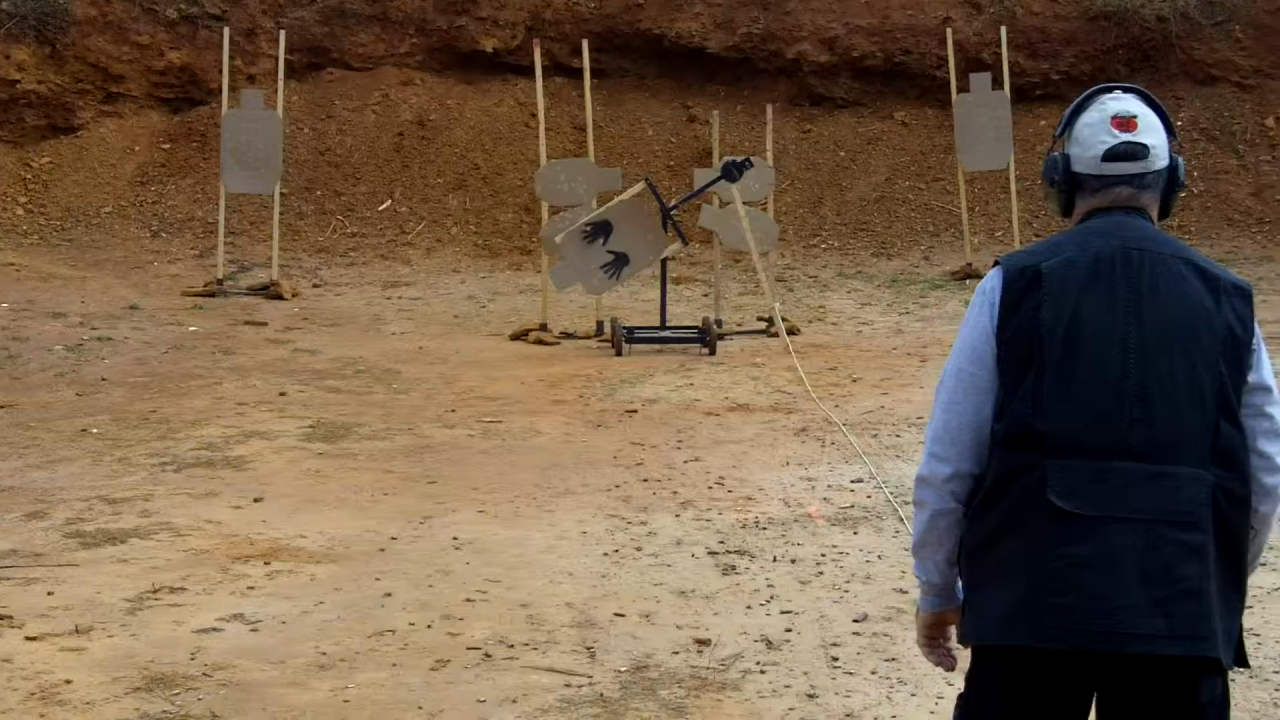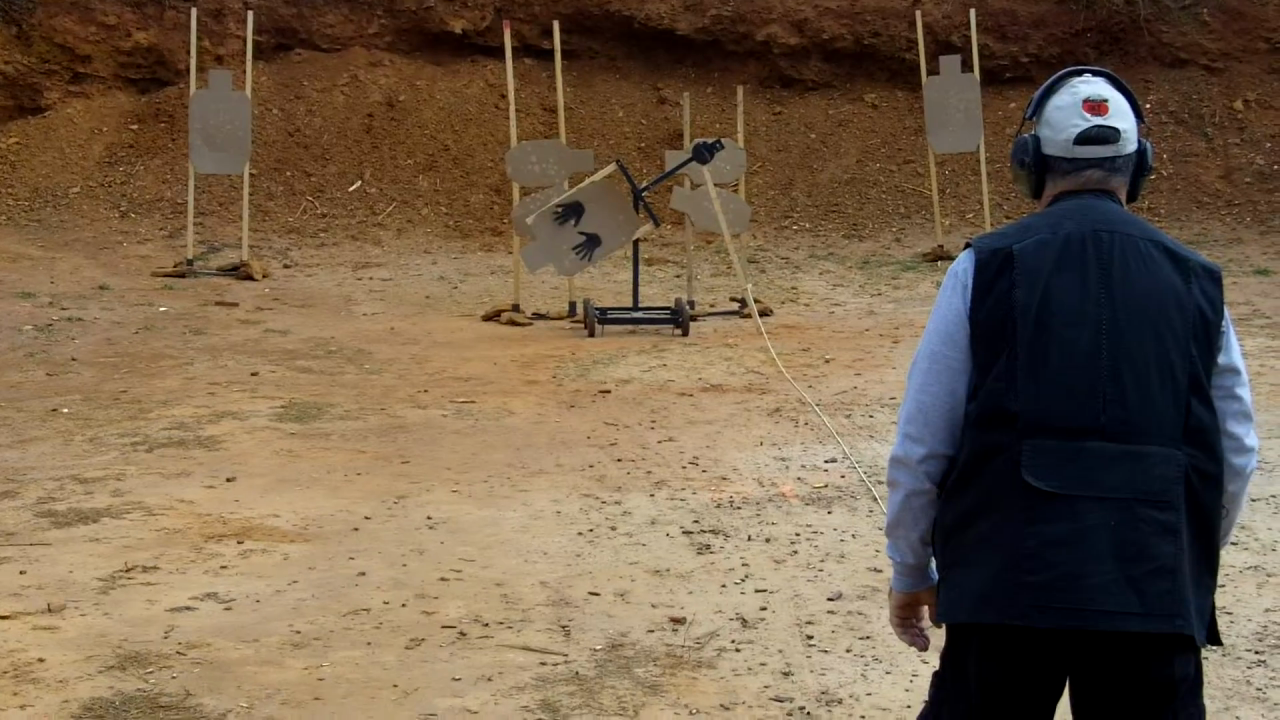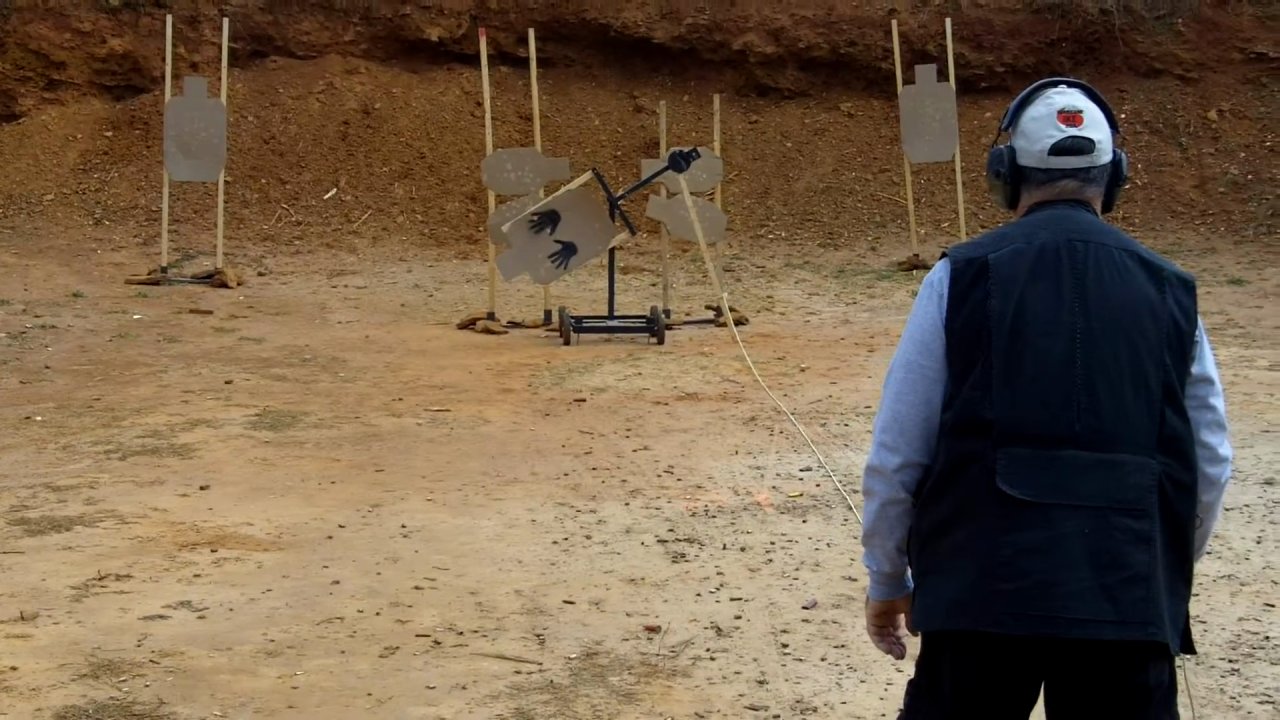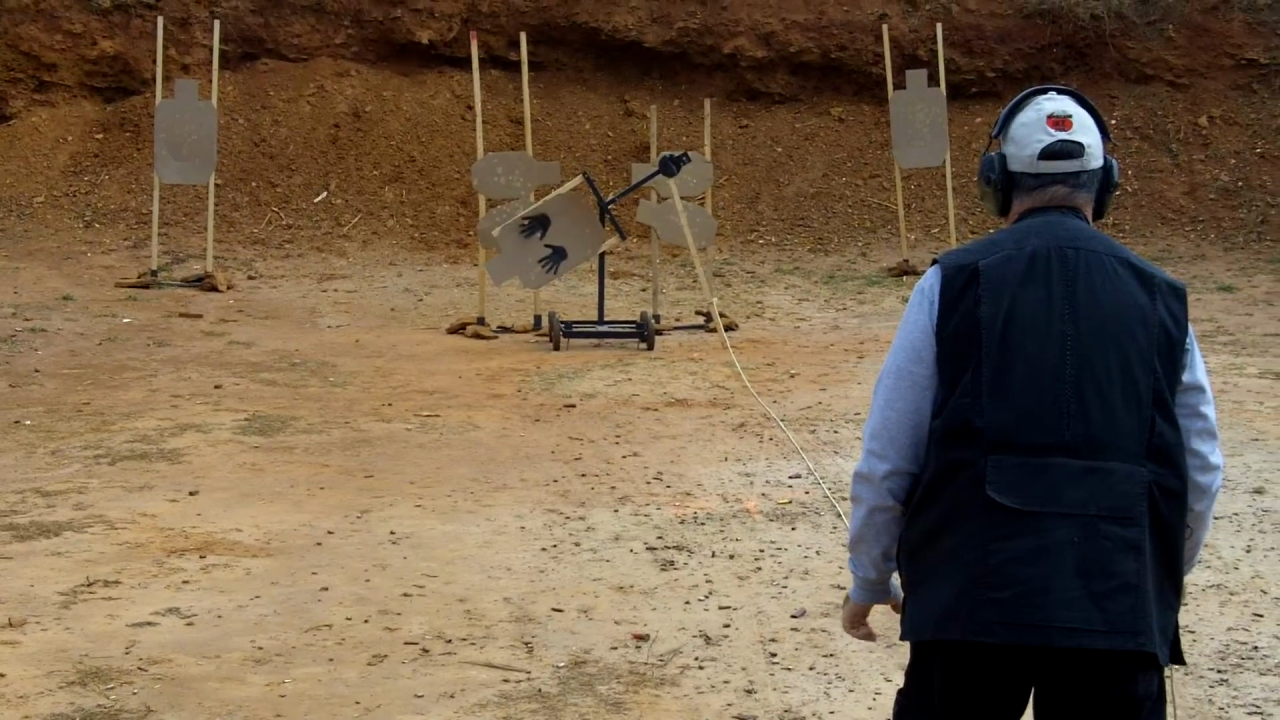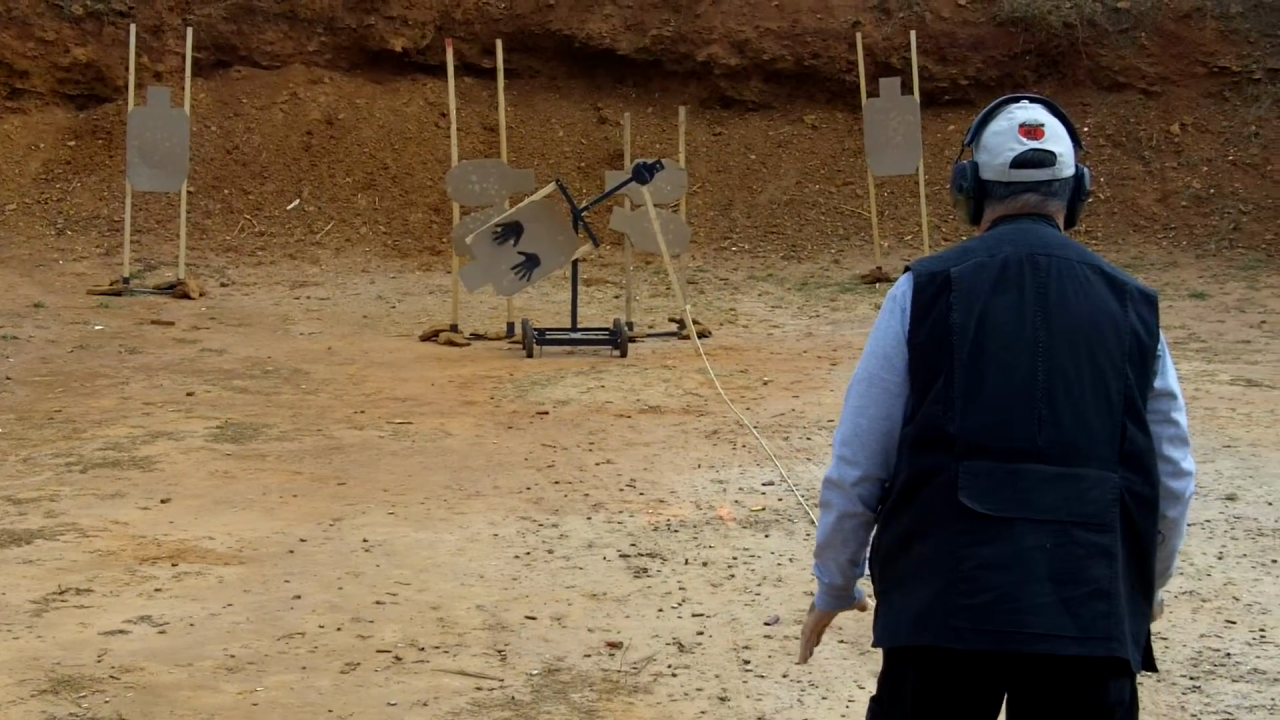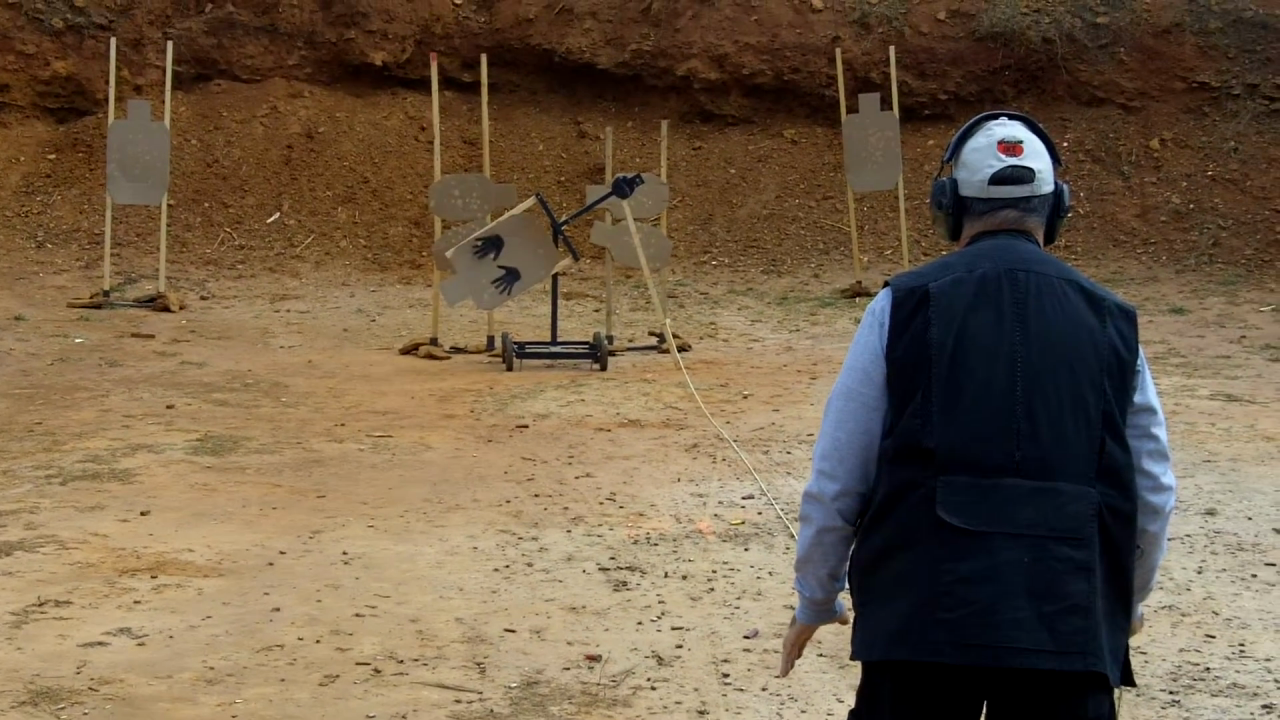
dt=0.4s
person 1, frame 1
left shoulder: (1015, 285)
right shoulder: (1228, 300)
left elbow: (948, 464)
left wrist: (937, 590)
right wrist: (1220, 584)
left hip: (1032, 603)
right hip: (1182, 612)
person 1, frame 2
left shoulder: (987, 266)
right shoulder: (1196, 281)
left elbow: (921, 444)
right elbow: (1236, 453)
left wrist: (911, 569)
right wrist: (1190, 565)
left hip: (1006, 582)
right hip: (1154, 588)
person 1, frame 3
left shoulder: (963, 276)
right shoulder: (1170, 291)
left elbow: (897, 454)
right elbow: (1209, 464)
left wrist: (887, 577)
right wrist: (1168, 574)
left hip: (981, 590)
right hip: (1127, 597)
person 1, frame 4
left shoulder: (953, 283)
right shoulder: (1161, 299)
left elbow: (886, 460)
right elbow: (1200, 471)
left wrist: (869, 578)
right wrist: (1162, 581)
left hip: (971, 597)
right hip: (1118, 605)
person 1, frame 5
left shoulder: (926, 289)
right shoulder: (1132, 306)
left elbow: (856, 467)
right elbow: (1172, 477)
left wrist: (834, 584)
right wrist: (1142, 587)
left hip: (944, 603)
right hip: (1090, 609)
person 1, frame 6
left shoulder: (904, 305)
right shoulder: (1111, 321)
left elbow: (836, 481)
right elbow: (1153, 492)
left wrist: (815, 598)
right wrist: (1124, 600)
left hip: (921, 617)
right hip: (1068, 623)
